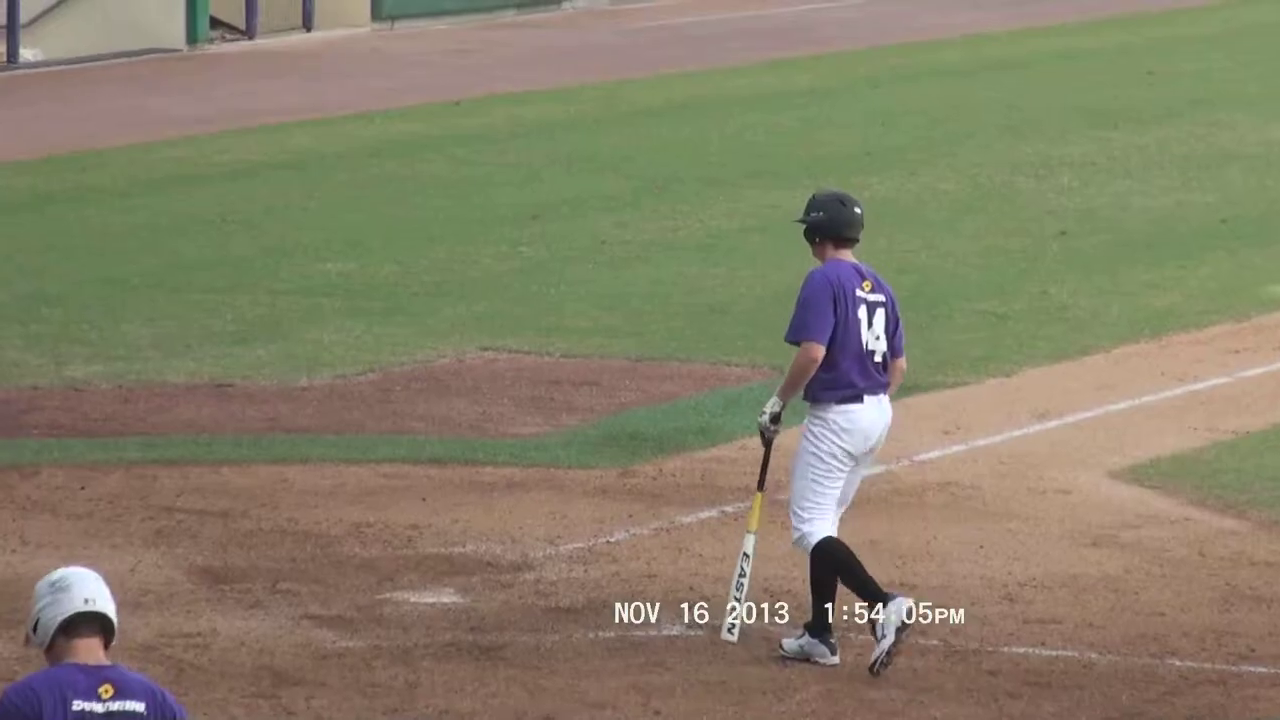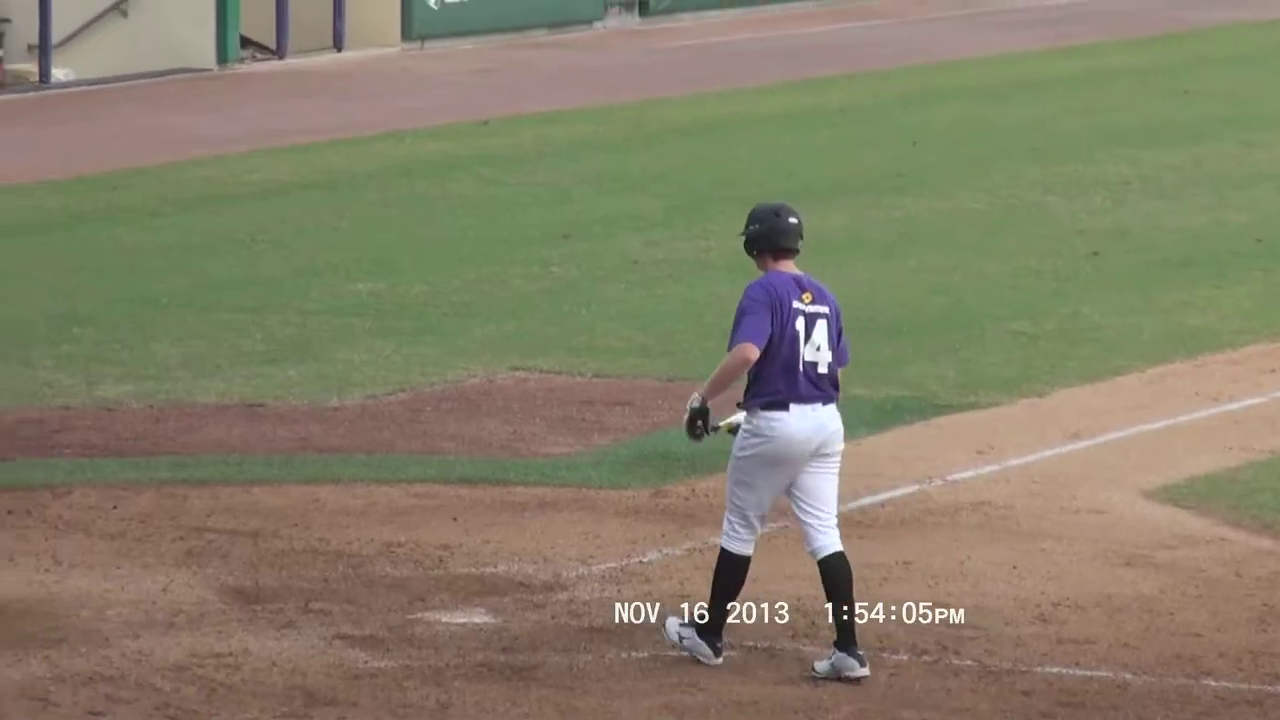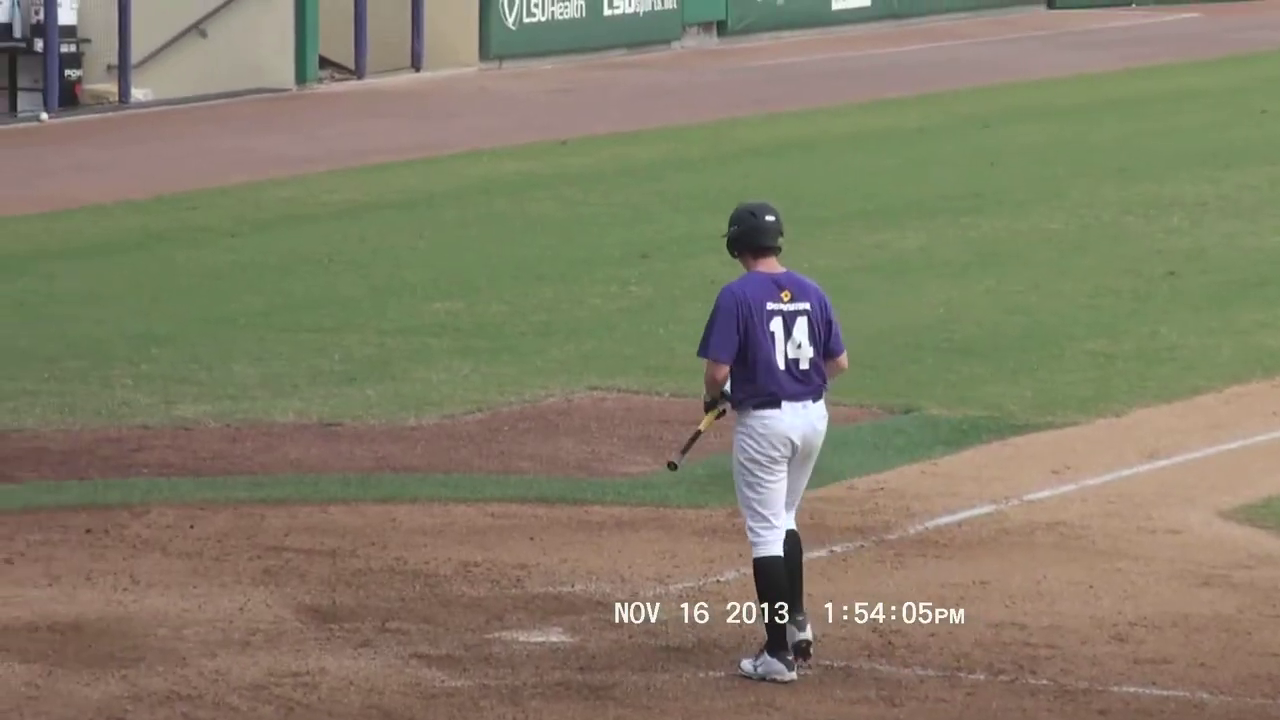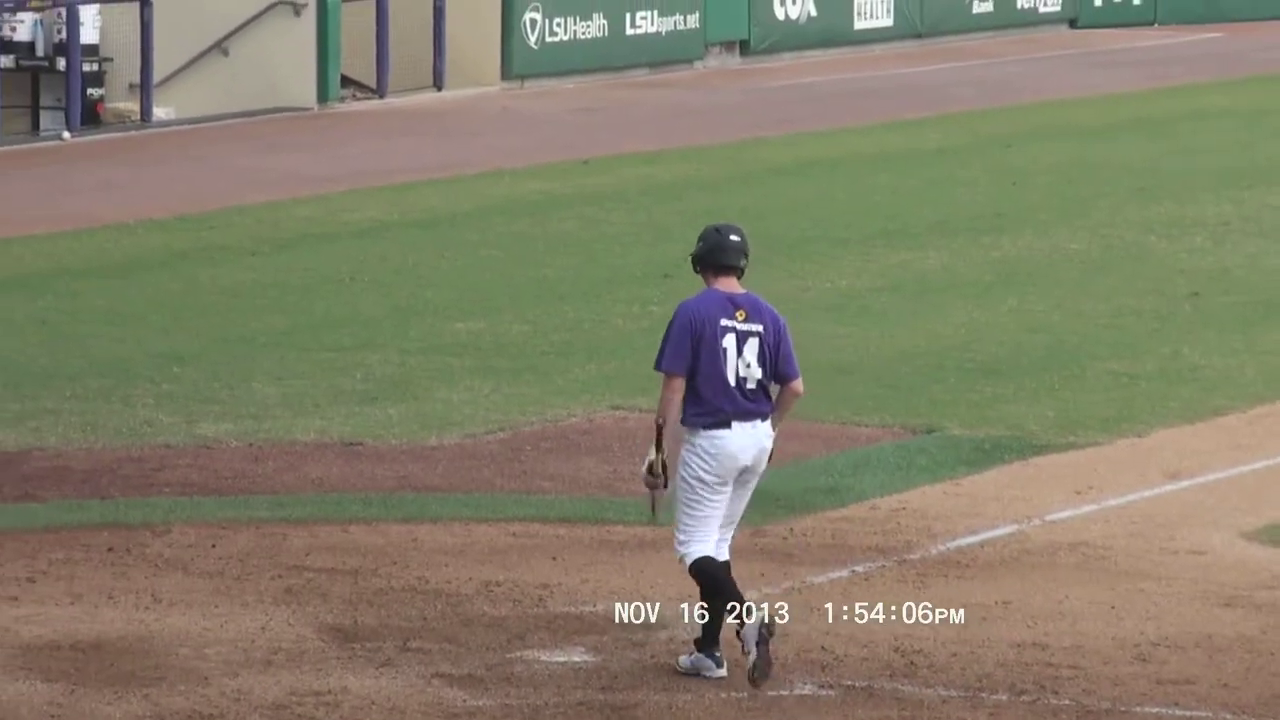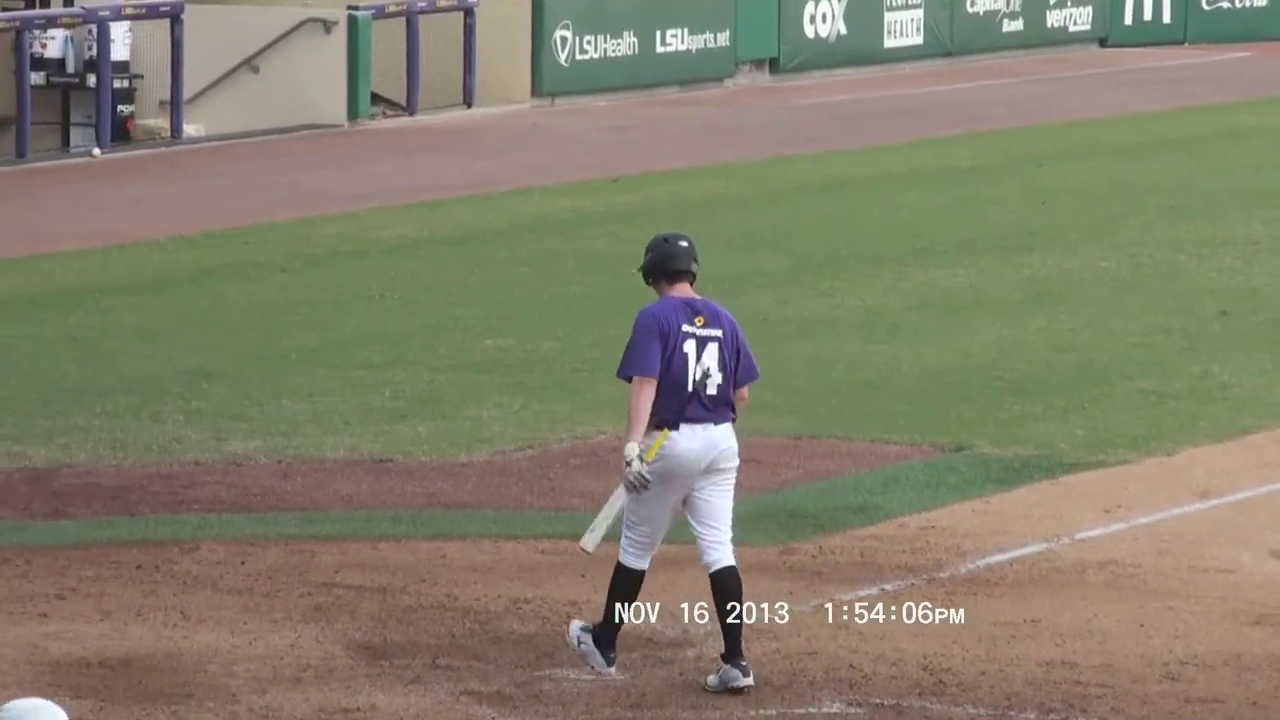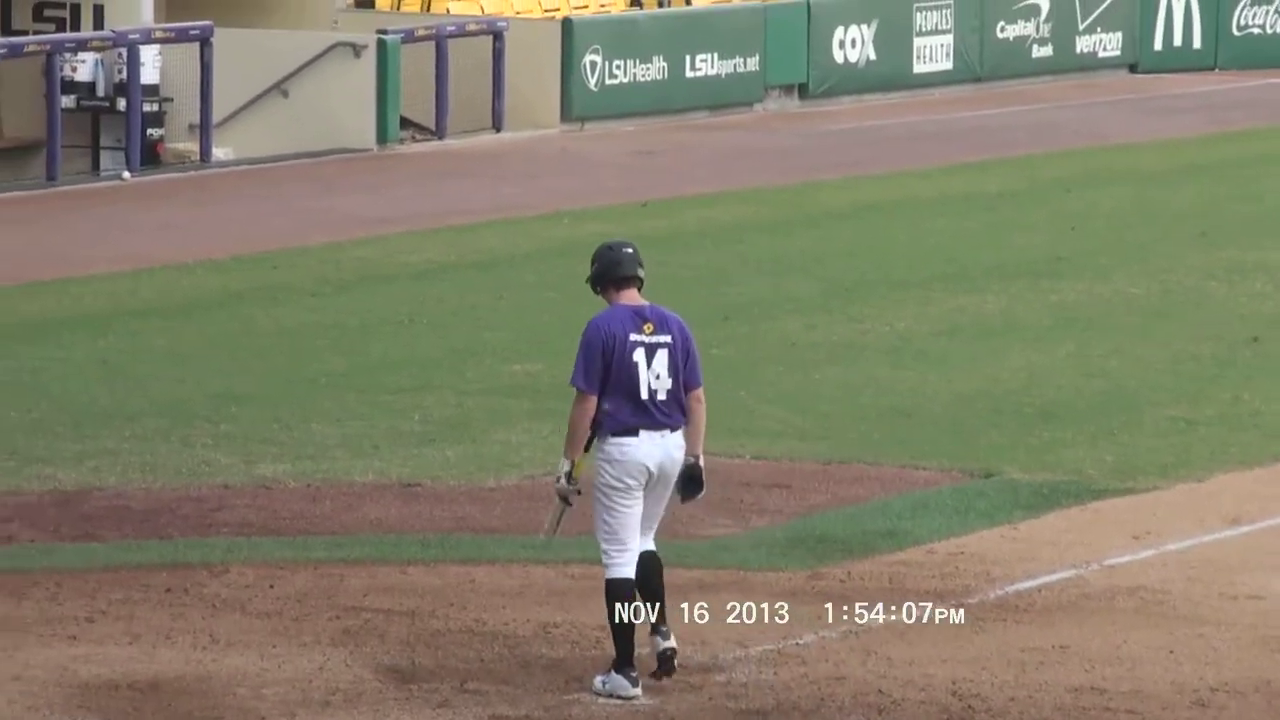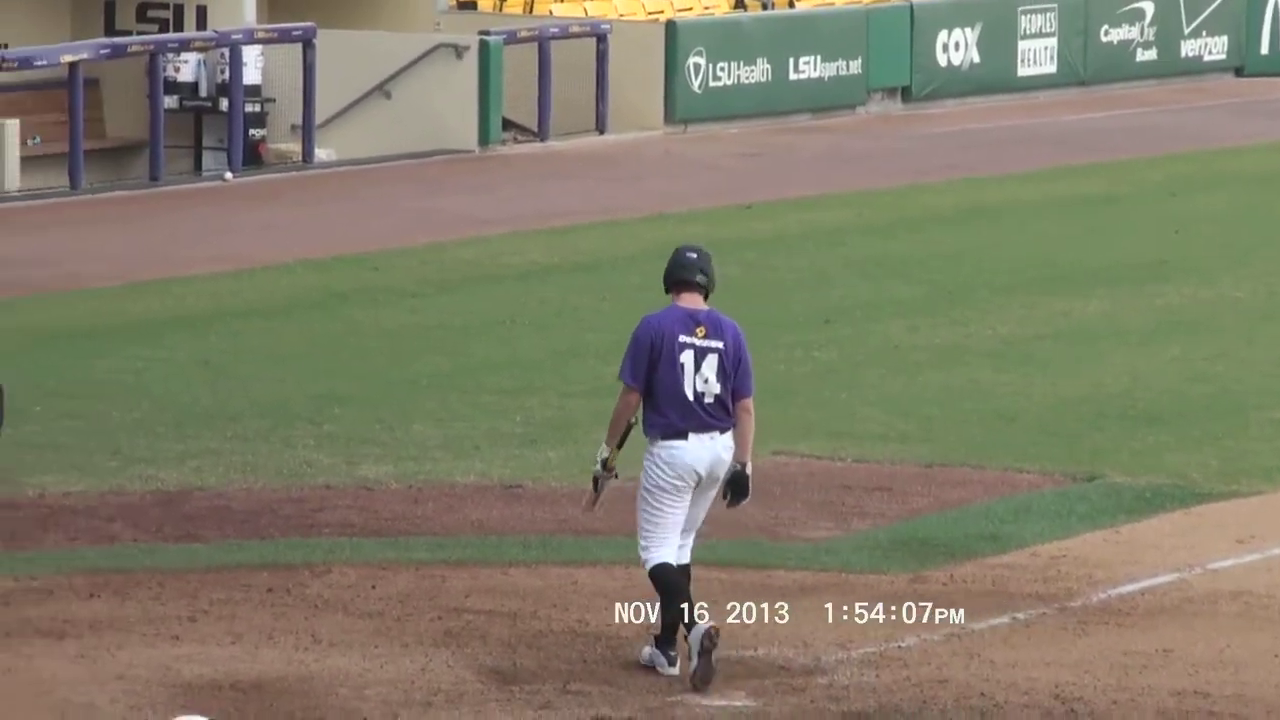
dt=0.4s
person 1, frame 1
left shoulder: (823, 280)
right shoulder: (880, 286)
left elbow: (811, 353)
right elbow: (899, 366)
left wrist: (779, 403)
left hip: (837, 415)
right hip: (878, 411)
left knee: (811, 528)
right knee: (828, 521)
left ankle: (884, 605)
right ankle: (819, 634)
person 1, frame 2
left shoulder: (763, 291)
right shoulder: (825, 296)
left elbow: (745, 354)
right elbow: (836, 372)
left wrist: (701, 398)
left hip: (774, 425)
right hip: (826, 422)
left knee: (738, 531)
right knee: (822, 534)
left ankle: (707, 635)
right ankle: (848, 648)
person 1, frame 3
left shoulder: (736, 295)
right shoulder: (811, 291)
left elbow: (716, 370)
right elbow: (839, 362)
left wrist: (714, 397)
left hip: (763, 422)
right hip: (812, 417)
left knee: (764, 533)
right knee: (784, 521)
left ankle: (778, 655)
right ankle: (796, 623)
person 1, frame 4
left shoulder: (693, 311)
right shoulder: (768, 315)
left elbow: (672, 386)
right elbow: (794, 388)
left hip: (711, 441)
right hip: (757, 438)
left knee: (695, 549)
right knee: (716, 541)
left ankle: (751, 620)
right ankle: (708, 650)
person 1, frame 5
left shoulder: (654, 317)
right shoulder: (723, 319)
left elbow: (643, 386)
right elbow: (740, 393)
left wrist: (630, 447)
left hip: (668, 443)
right hip: (720, 443)
left knee: (636, 547)
right knee: (718, 550)
left ankle: (603, 644)
right ankle: (735, 662)
person 1, frame 6
left shoulder: (602, 326)
right shoulder: (674, 324)
left elbow: (586, 402)
right elbow: (696, 398)
left wrist: (568, 460)
right wrist: (695, 457)
left hip: (623, 449)
right hip: (671, 446)
left knee: (618, 557)
right knee: (642, 544)
left ankle: (623, 674)
right ankle: (660, 632)
person 1, frame 7
left shoulder: (654, 326)
right shoulder: (730, 331)
left elbow: (630, 398)
right elbow: (745, 408)
left wrist: (607, 447)
right wrist: (742, 466)
left hip: (671, 451)
right hip: (718, 451)
left knee: (657, 555)
right knee: (680, 547)
left ankle: (696, 624)
right ankle: (665, 647)
